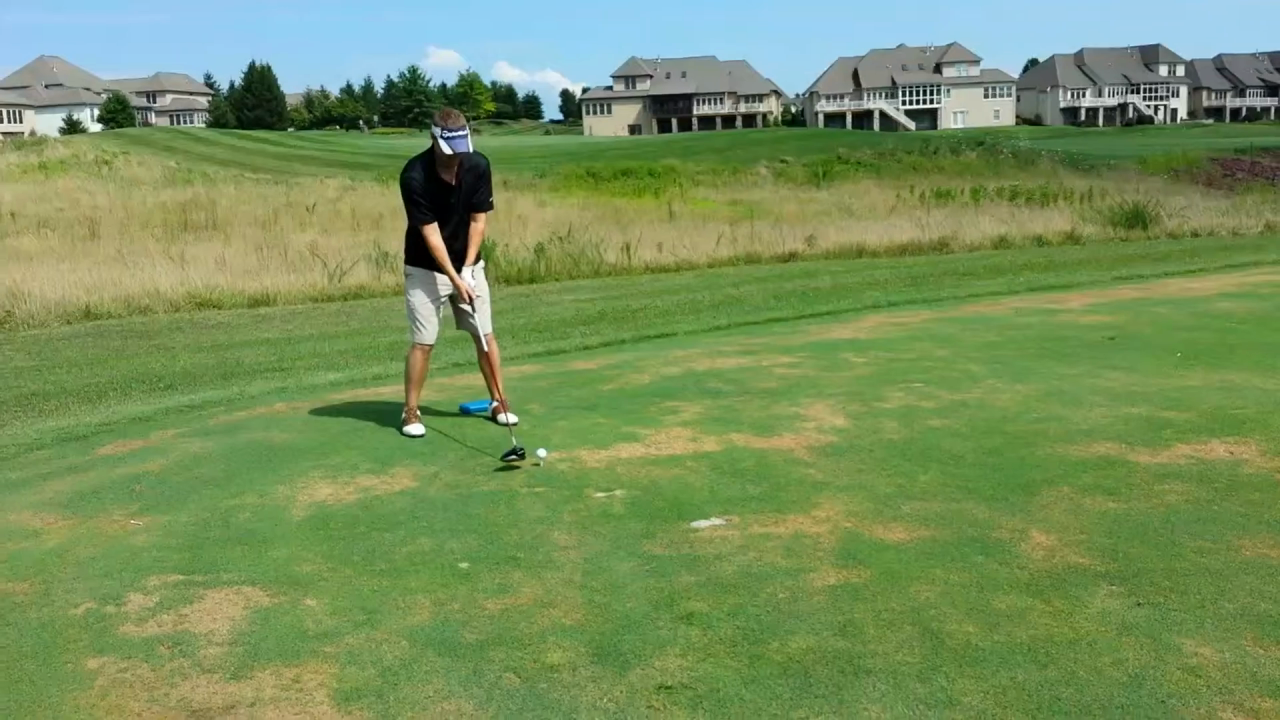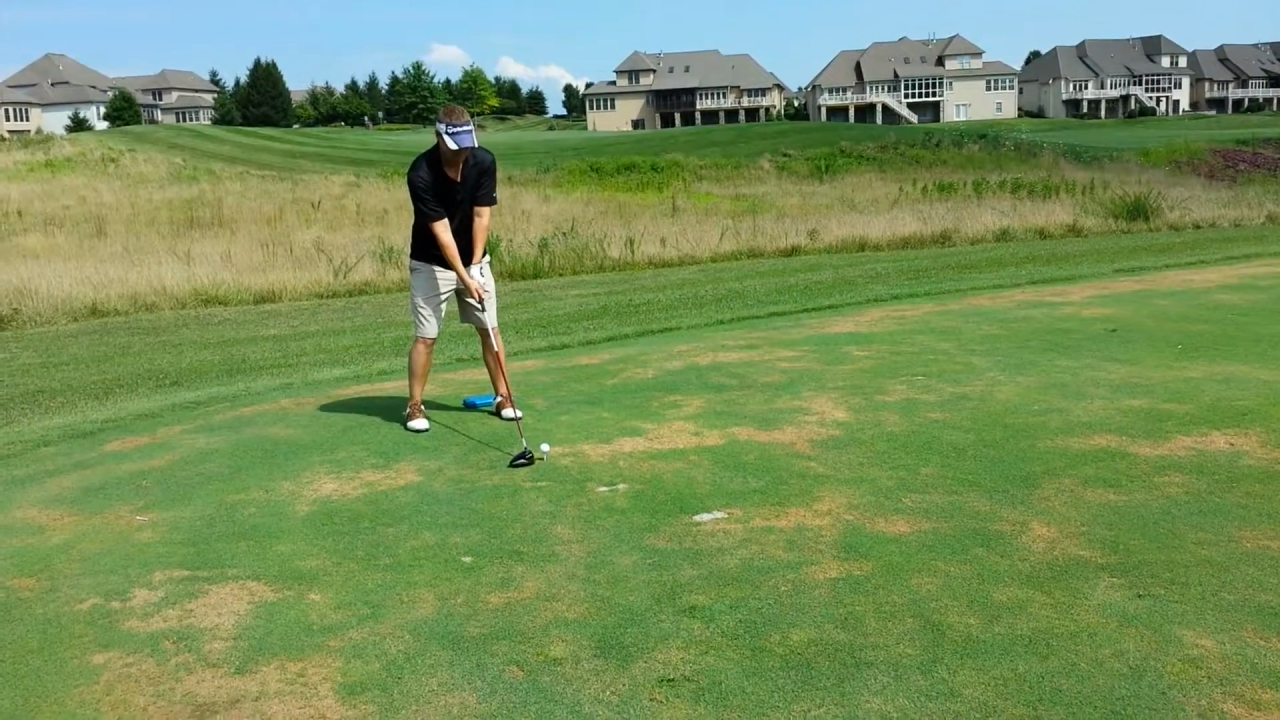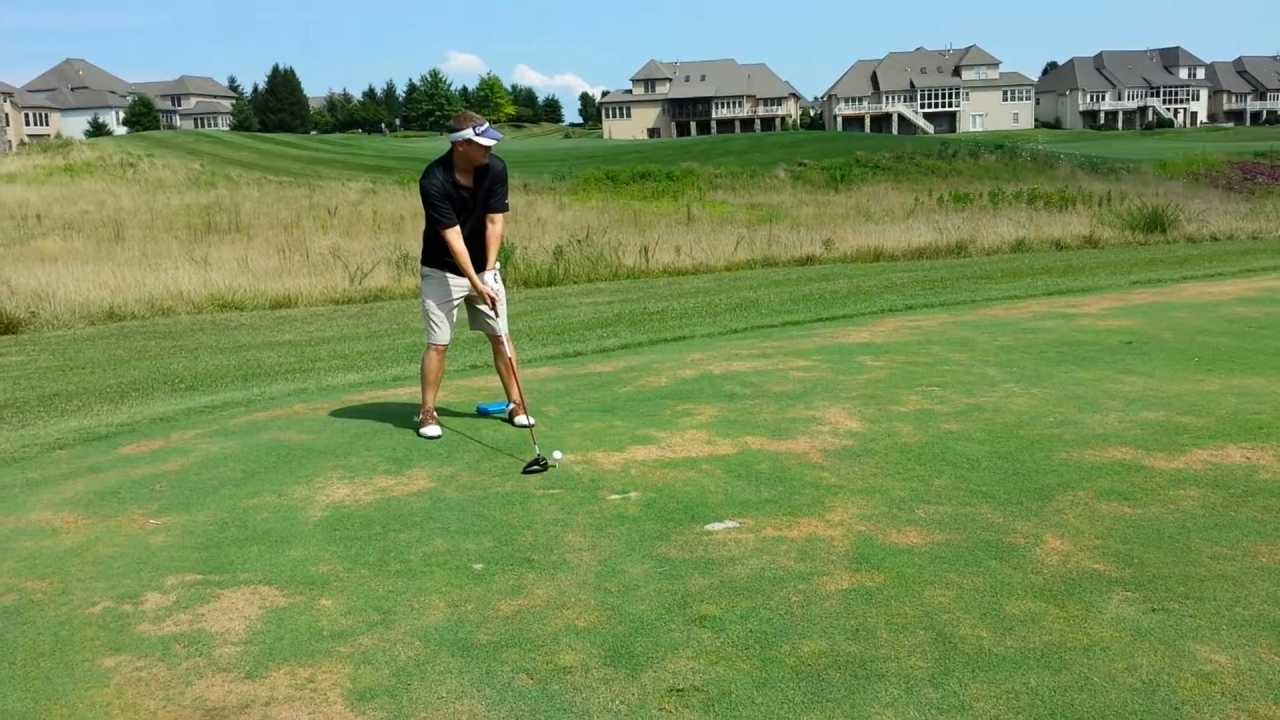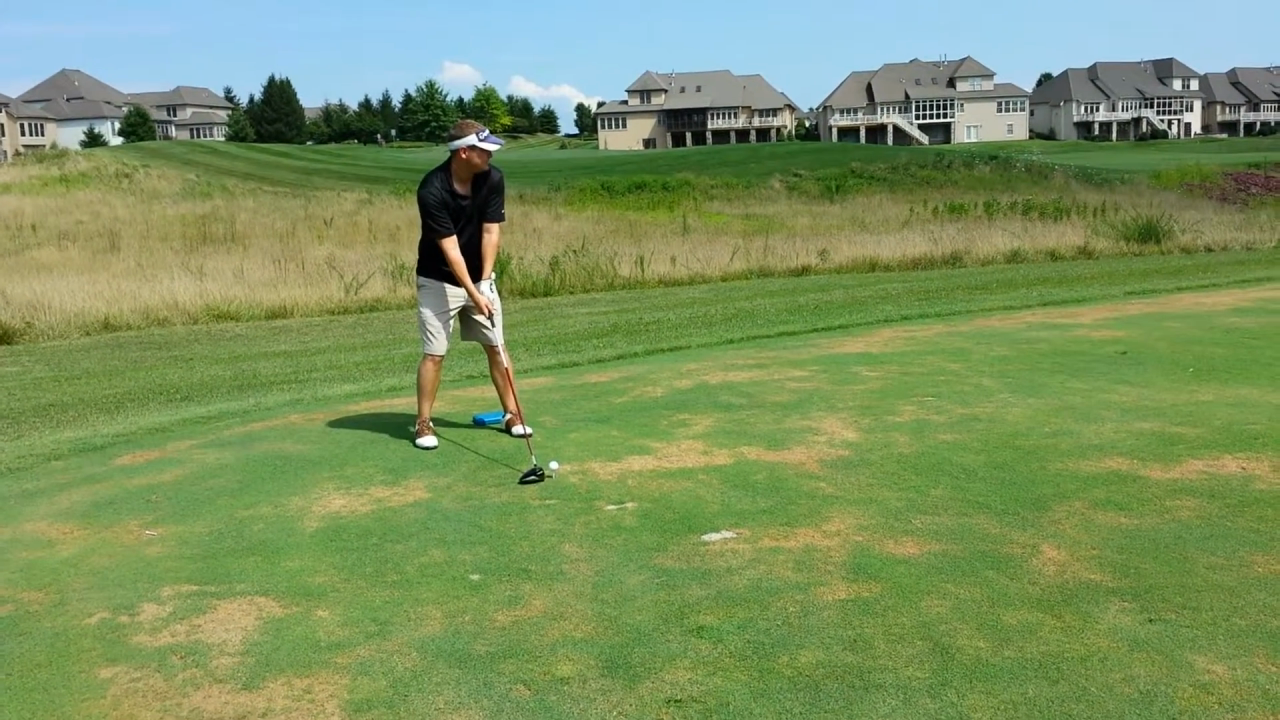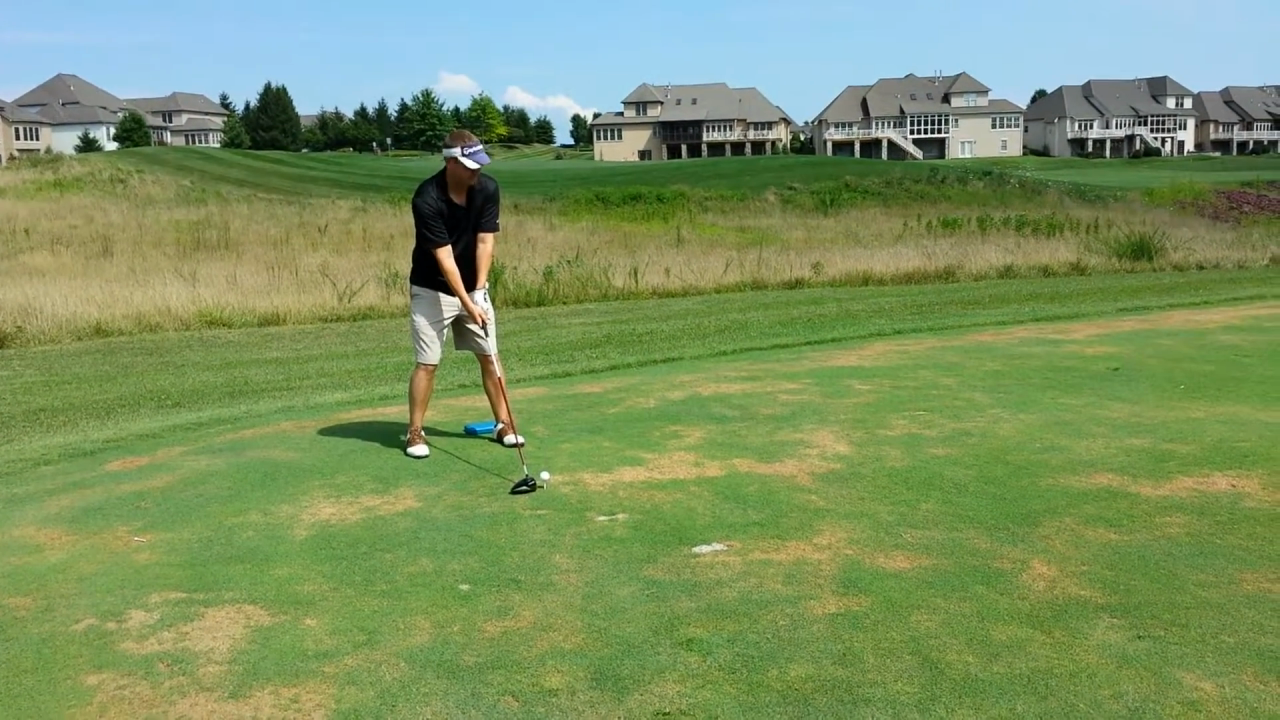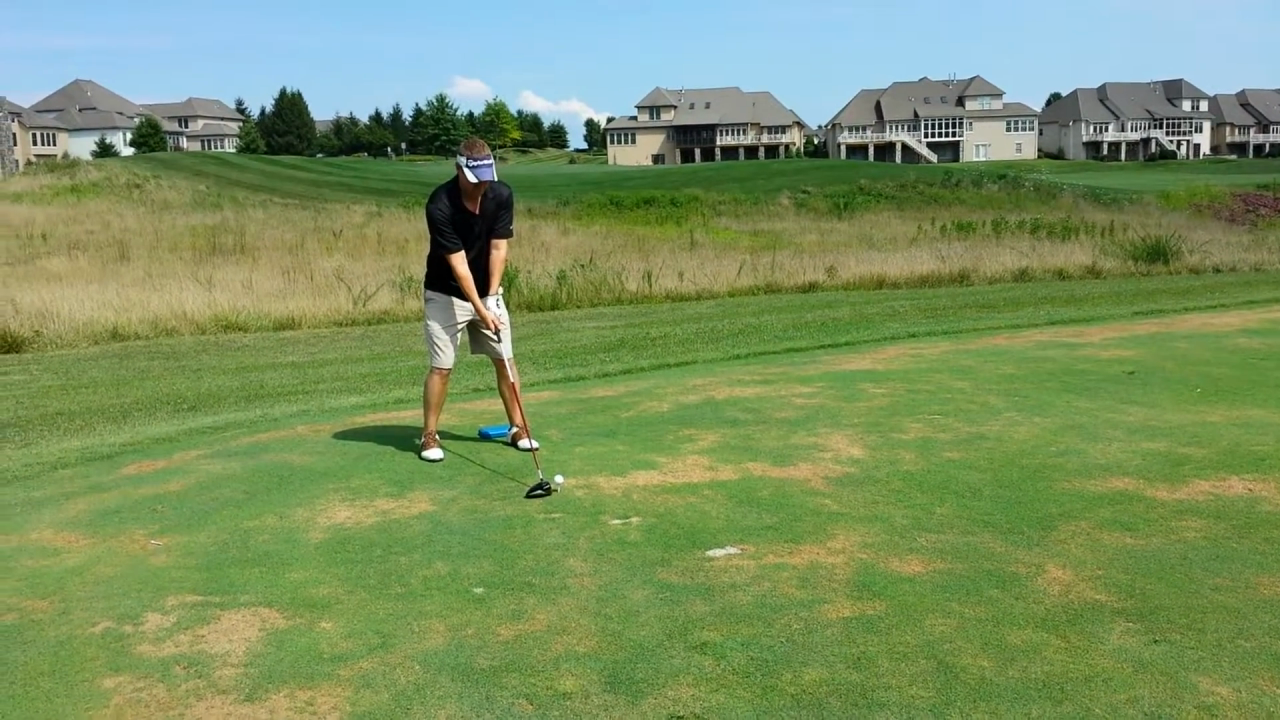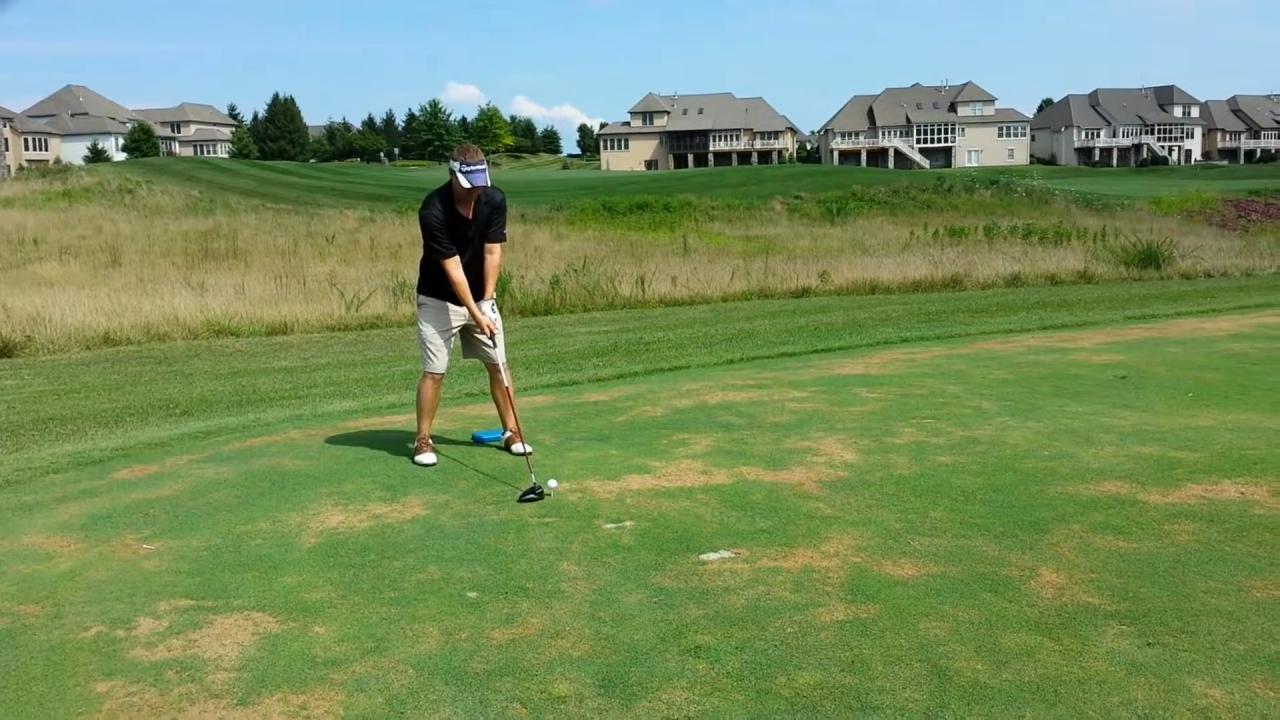
dt=0.7s
person 1, frame 1
left shoulder: (479, 166)
right shoulder: (414, 175)
left elbow: (479, 220)
right elbow: (431, 234)
left wrist: (468, 268)
right wrist: (454, 278)
left hip: (469, 264)
right hip: (426, 269)
left knee: (486, 334)
right knee: (423, 342)
left ankle: (499, 402)
right ankle: (411, 410)
person 1, frame 2
left shoulder: (484, 161)
right shoulder: (421, 173)
left elbow: (481, 216)
right elbow: (441, 230)
left wrist: (476, 265)
right wrist: (463, 277)
left hip: (474, 260)
right hip: (431, 263)
left knee: (489, 329)
right knee: (426, 336)
left ankle: (503, 397)
right ankle: (414, 405)
person 1, frame 3
left shoulder: (496, 168)
right shoulder: (434, 181)
left elbow: (494, 221)
right elbow: (453, 237)
left wrist: (489, 271)
right wrist: (476, 283)
left hip: (484, 268)
right hip: (442, 270)
left knee: (500, 336)
right knee: (438, 342)
left ankle: (515, 404)
right ankle: (428, 412)
person 1, frame 4
left shoulder: (493, 178)
right shoulder: (432, 189)
left elbow: (490, 231)
right elbow: (449, 247)
left wrist: (485, 281)
right wrist: (472, 293)
left hip: (480, 277)
right hip: (438, 280)
left knee: (496, 346)
right knee: (434, 353)
left ankle: (511, 414)
right ankle: (424, 422)
person 1, frame 5
left shoulder: (488, 189)
right shoulder: (426, 199)
left elbow: (485, 241)
right elbow: (444, 257)
left wrist: (480, 290)
right wrist: (466, 303)
left hip: (473, 287)
right hip: (432, 290)
left knee: (489, 356)
right knee: (427, 362)
left ankle: (503, 424)
right ankle: (415, 432)
person 1, frame 6
left shoulder: (502, 195)
right shoulder: (439, 205)
left elbow: (498, 248)
right elbow: (458, 263)
left wrist: (492, 297)
right wrist: (479, 308)
left hip: (487, 292)
right hip: (446, 293)
left knee: (504, 359)
right knee: (441, 366)
left ankle: (517, 427)
right ankle: (429, 435)
person 1, frame 7
left shoulder: (495, 200)
right shoulder: (433, 210)
left elbow: (492, 252)
right elbow: (453, 268)
left wrist: (487, 301)
right wrist: (475, 314)
left hip: (480, 296)
right hip: (439, 299)
left knee: (498, 364)
right knee: (434, 371)
left ankle: (511, 432)
right ankle: (423, 440)
